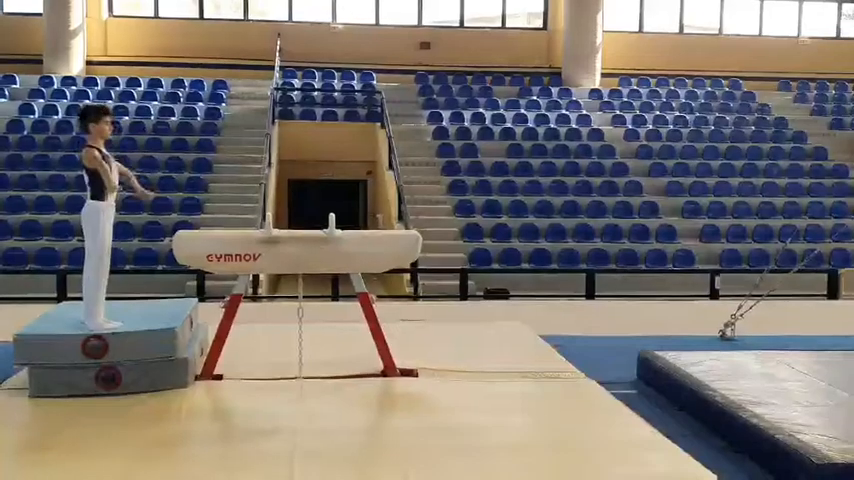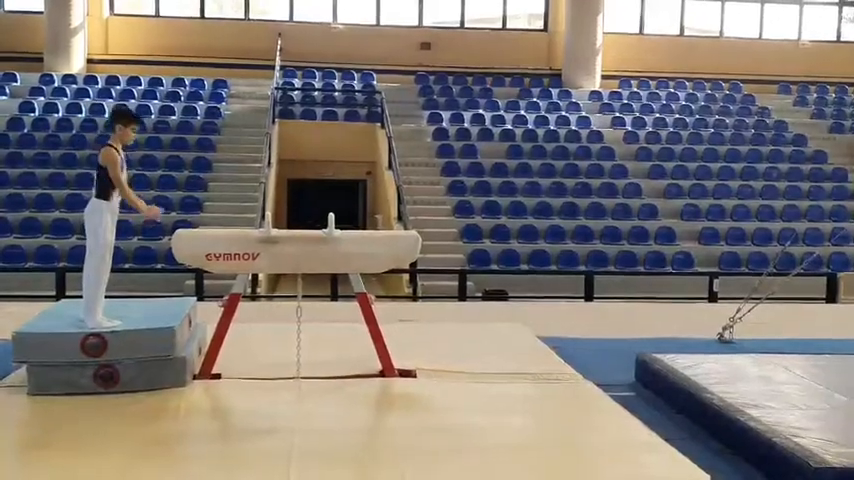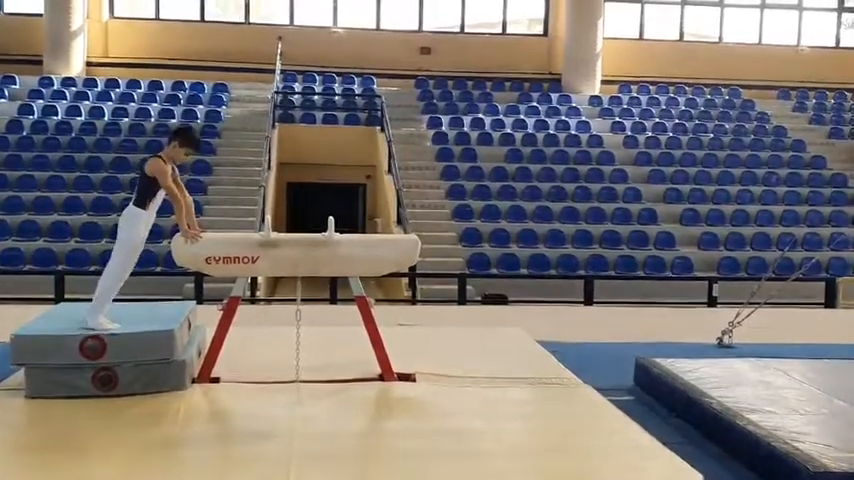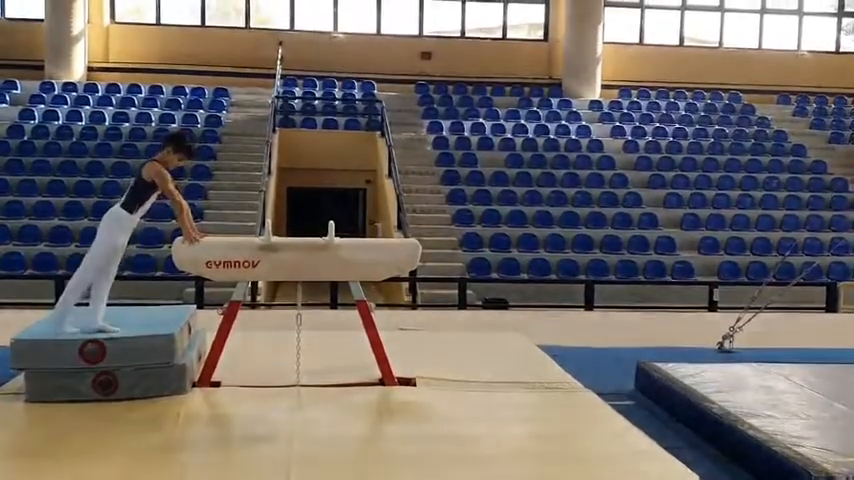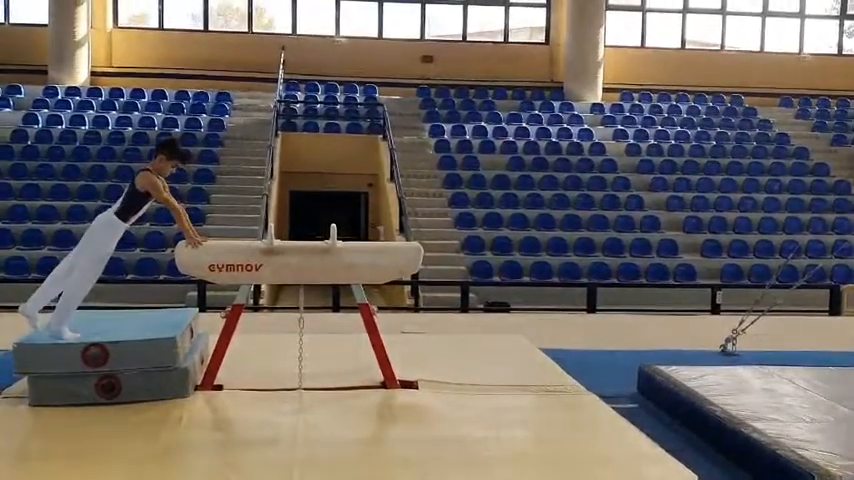
dt=0.7s
person 1, frame 1
left shoulder: (102, 151)
right shoulder: (90, 152)
left elbow: (122, 170)
right elbow: (102, 167)
left wrist: (138, 188)
right wrist: (110, 182)
left hip: (104, 210)
right hip: (97, 210)
left knee: (98, 264)
right knee: (97, 264)
left ankle: (93, 315)
right ankle: (94, 318)
person 1, frame 2
left shoulder: (119, 152)
right shoulder: (109, 152)
left elbow: (123, 187)
right elbow: (121, 188)
left wrist: (144, 206)
right wrist: (144, 209)
left hip: (108, 211)
right hip: (101, 210)
left knee: (100, 263)
right knee: (98, 262)
left ankle: (92, 313)
right ankle: (93, 317)
person 1, frame 3
left shoulder: (171, 168)
right shoulder: (157, 164)
left elbow: (186, 197)
right elbow: (176, 199)
left wrist: (194, 226)
right wrist: (184, 229)
left hip: (142, 221)
right hip: (136, 219)
left knee: (121, 268)
right knee: (119, 267)
left ankle: (97, 314)
right ankle: (94, 315)
person 1, frame 4
left shoulder: (161, 172)
right shoulder: (156, 169)
left elbow: (181, 202)
right elbow: (176, 202)
left wrist: (194, 230)
right wrist: (187, 232)
left hip: (124, 224)
right hip: (118, 221)
left knee: (107, 273)
right knee: (93, 267)
left ankle: (93, 320)
right ankle: (61, 314)
person 1, frame 5
left shoulder: (158, 181)
right shoulder: (149, 179)
left elbow: (178, 208)
right elbow: (174, 209)
left wrist: (195, 235)
right wrist: (189, 237)
left hip: (107, 225)
right hip: (110, 227)
left knee: (72, 267)
right knee: (84, 276)
left ankle: (32, 308)
right ankle: (57, 325)
